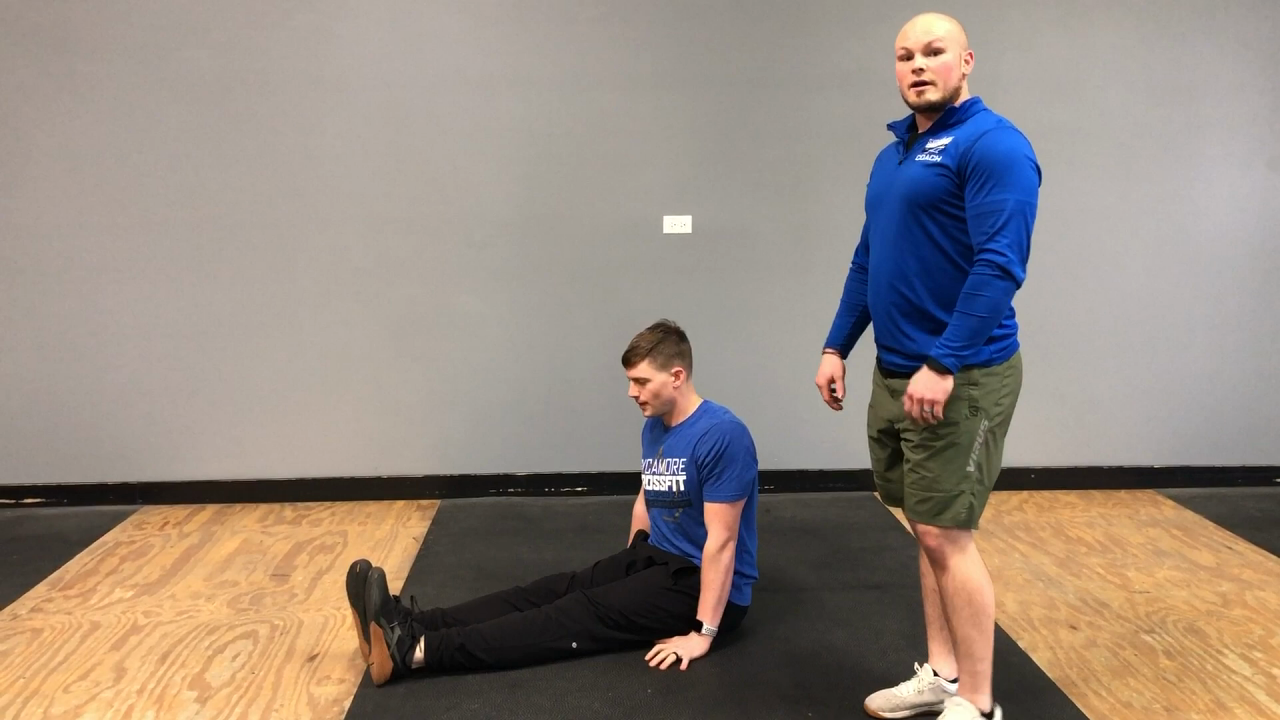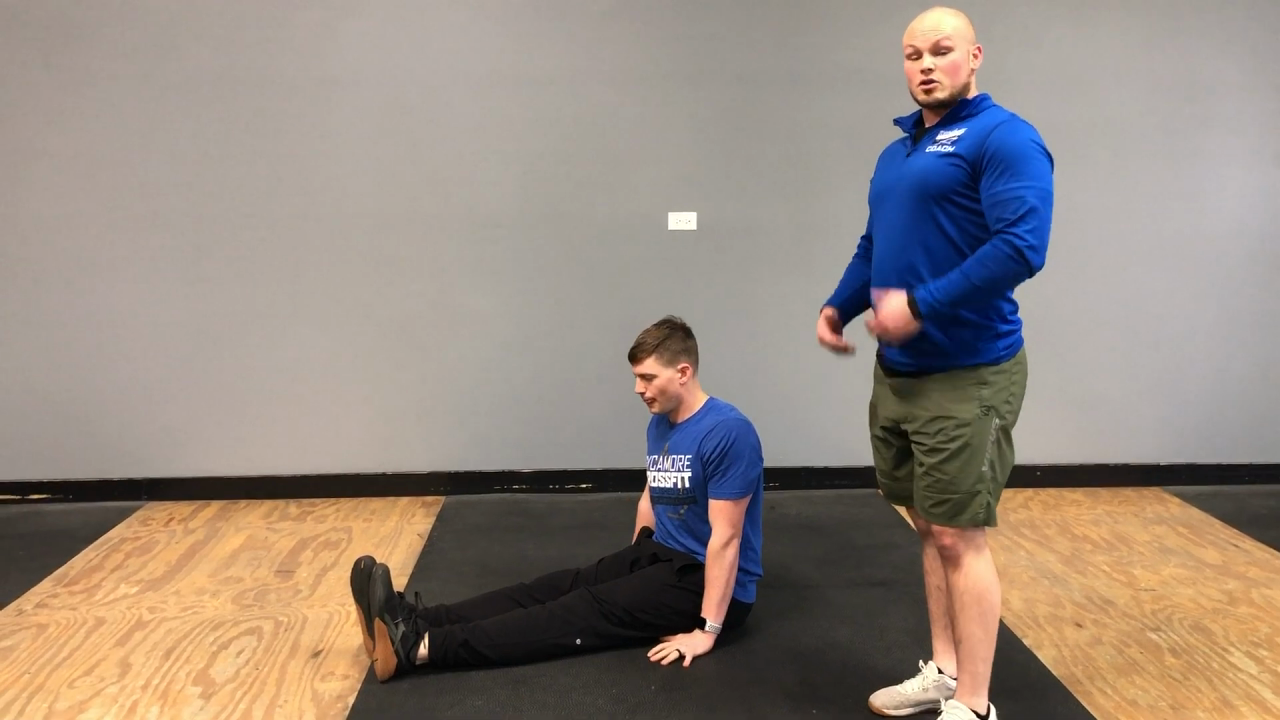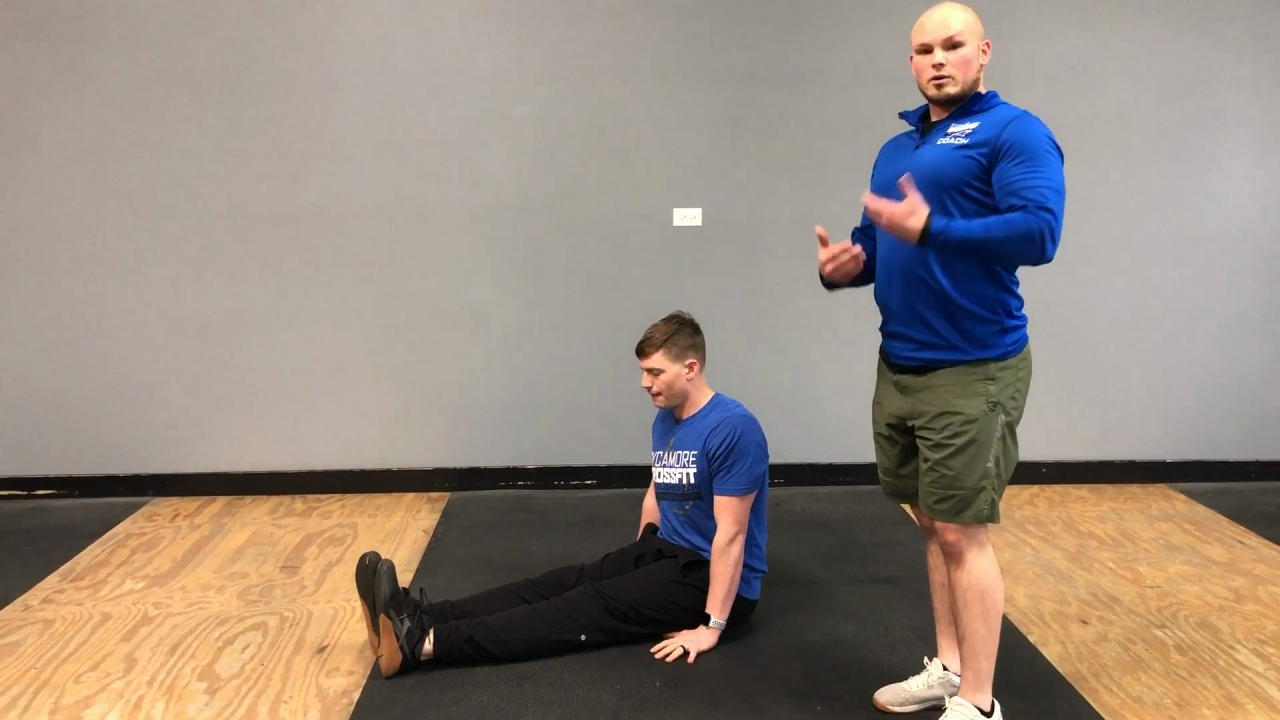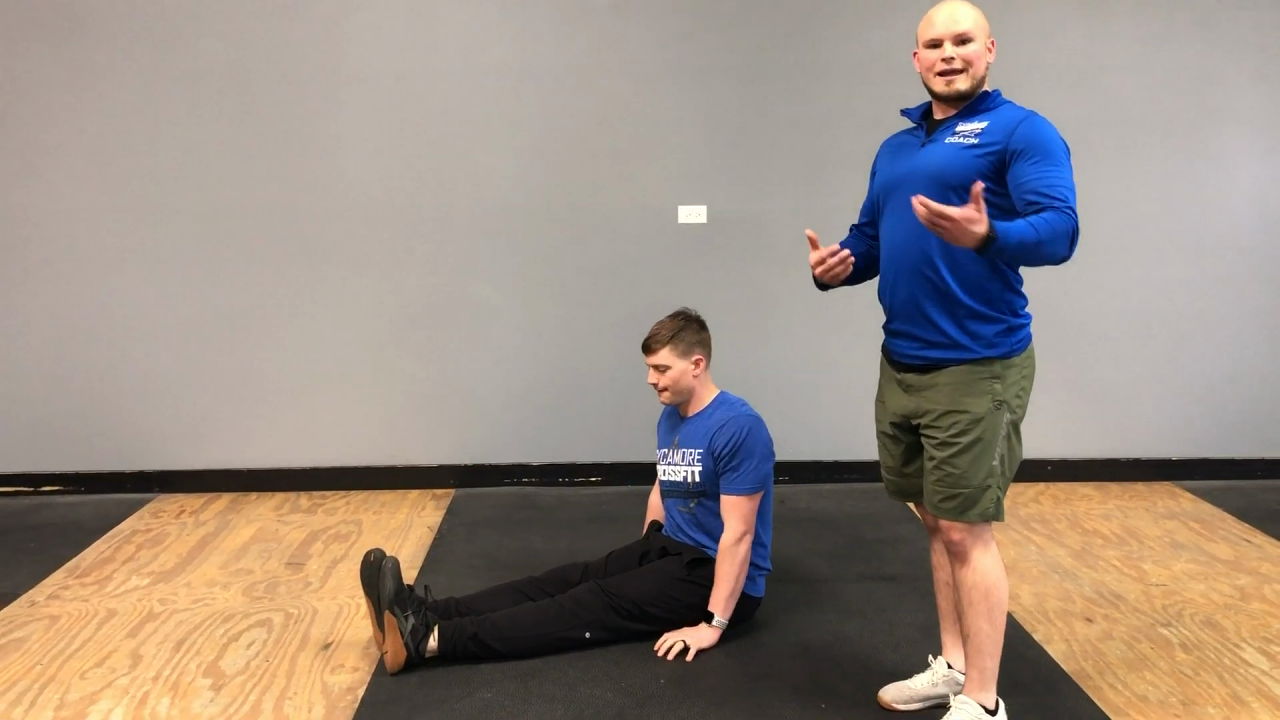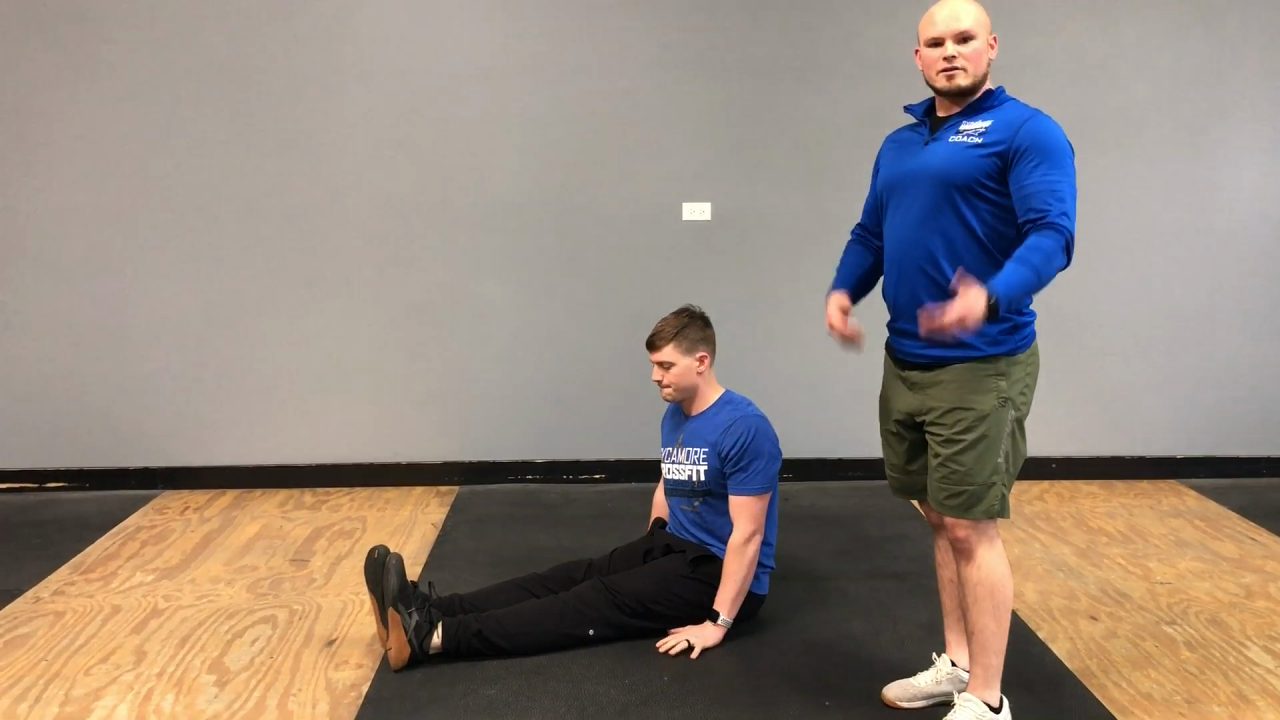
dt=0.2s
person 1, frame 1
left shoulder: (993, 145)
right shoulder: (893, 155)
left elbow: (1002, 264)
right elbow: (868, 258)
left wrist: (944, 366)
right wrist: (837, 345)
left hip: (961, 377)
right hip: (898, 373)
left knee: (946, 536)
right knee: (926, 530)
person 1, frame 2
left shoulder: (1005, 139)
right shoulder: (896, 153)
left elbow: (1021, 247)
right elbow: (876, 252)
left wrist: (918, 306)
right wrist: (839, 304)
left hip: (967, 376)
right hip: (897, 373)
left knee: (960, 537)
right knee: (930, 528)
person 1, frame 3
left shoulder: (1014, 132)
right shoulder: (897, 149)
left elbow: (1038, 231)
right elbow: (876, 241)
left wrist: (930, 229)
right wrist: (842, 265)
left hip: (972, 371)
right hip: (899, 366)
left knee: (962, 533)
right knee: (932, 525)
person 1, frame 4
left shoulder: (1022, 132)
right shoulder: (896, 148)
left elbow: (1056, 229)
right elbow: (871, 236)
left wrist: (988, 238)
right wrist: (837, 263)
left hip: (977, 369)
right hip: (901, 365)
left knee: (967, 532)
right knee: (936, 522)
person 1, frame 5
left shoulder: (1026, 132)
right shoulder: (898, 144)
left elbow: (1052, 238)
right elbow: (869, 238)
left wrist: (991, 301)
right wrist: (842, 291)
left hip: (981, 366)
right hip: (904, 364)
left knee: (971, 528)
right knee: (939, 519)
person 2, frame 1
left shoulder: (721, 435)
right shoulder: (655, 426)
left elbow: (721, 540)
left wrist: (703, 632)
right wrist: (628, 573)
left hip: (707, 585)
right hip: (660, 558)
left knee: (584, 614)
right knee: (557, 590)
left ankle: (415, 651)
right ankle: (412, 627)
person 2, frame 2
left shoulder: (727, 432)
right shoulder: (660, 424)
left elbow: (725, 538)
left wrist: (707, 630)
right wrist: (632, 569)
left hip: (712, 582)
right hip: (665, 555)
left knee: (588, 611)
right knee: (560, 587)
left ankle: (419, 647)
right ankle: (417, 623)
person 2, frame 3
left shoulder: (733, 429)
right shoulder: (666, 420)
left elbow: (731, 535)
left wrist: (711, 626)
right wrist: (637, 566)
left hip: (716, 579)
right hip: (669, 551)
left knee: (594, 607)
right knee: (566, 583)
left ankle: (424, 643)
right ankle: (422, 618)
person 2, frame 4
left shoulder: (738, 428)
right shoulder: (671, 417)
left elbow: (738, 533)
left wrist: (713, 623)
right wrist: (642, 563)
left hip: (718, 575)
right hip: (673, 549)
left knee: (597, 604)
right knee: (571, 580)
left ankle: (428, 640)
right ankle: (426, 616)
person 2, frame 5
left shoulder: (744, 427)
right shoulder: (675, 415)
left elbow: (747, 533)
left wrist: (718, 623)
right wrist: (646, 560)
left hip: (721, 570)
right hip: (677, 546)
left knee: (600, 602)
right knee: (572, 577)
left ankle: (432, 636)
right ankle: (430, 613)
